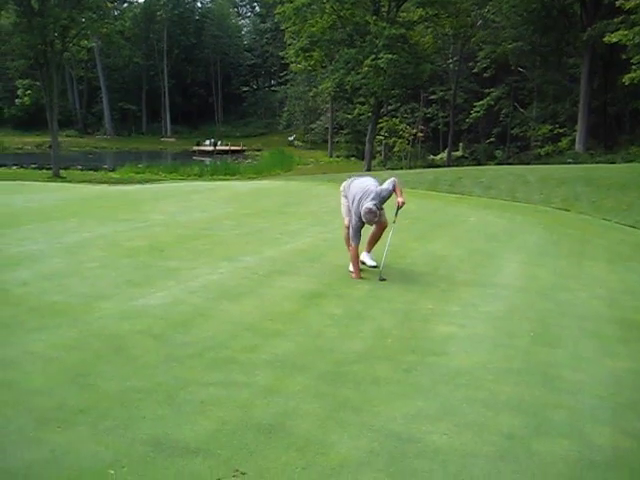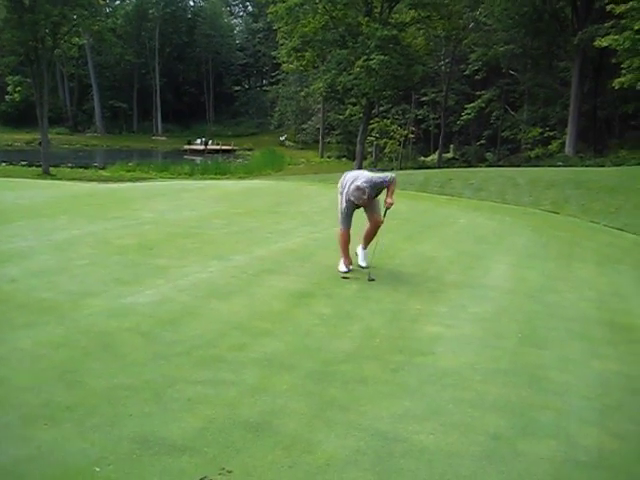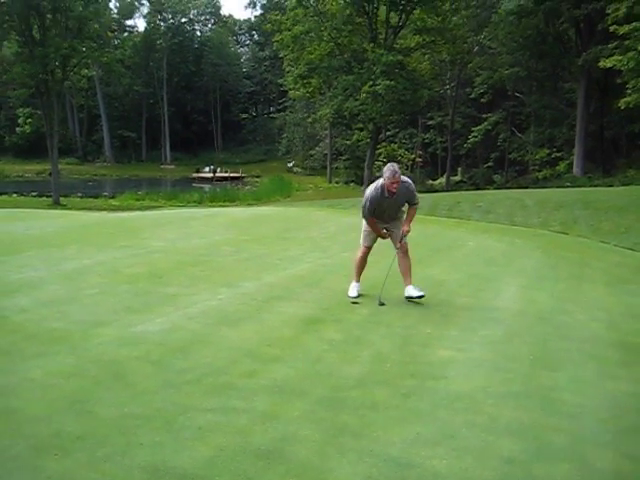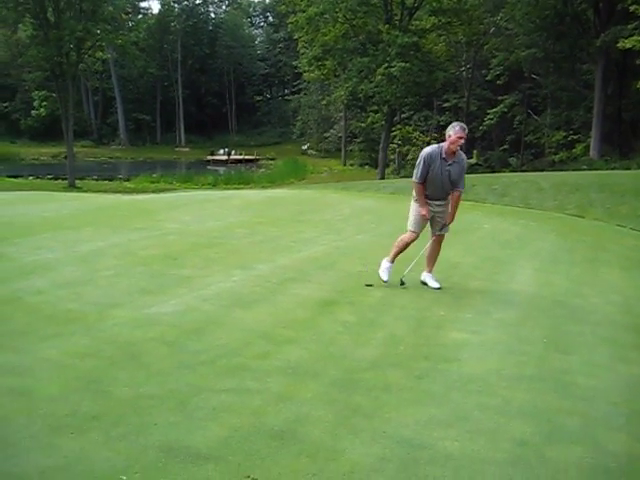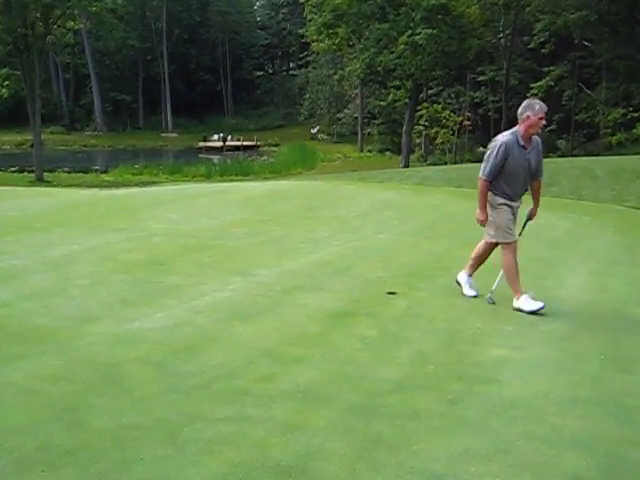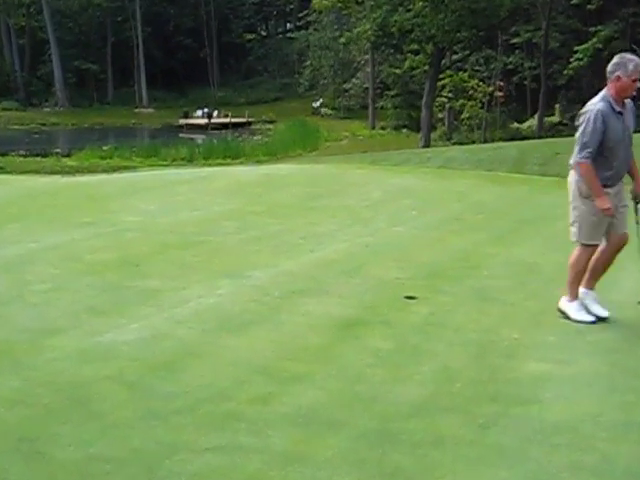
dt=0.4s
person 1, frame 1
left shoulder: (381, 195)
right shoulder: (357, 217)
left elbow: (393, 181)
right elbow: (353, 246)
left wrist: (399, 196)
right wrist: (356, 272)
left knee: (383, 224)
right knee: (348, 224)
left ankle: (366, 254)
right ankle: (353, 261)
person 1, frame 2
left shoulder: (374, 182)
right shoulder: (347, 202)
left elbow: (392, 177)
right elbow: (344, 230)
left wrist: (389, 197)
right wrist: (346, 258)
left hip: (368, 188)
left knee: (377, 221)
right knee: (343, 224)
left ankle: (362, 249)
right ankle: (343, 258)
person 1, frame 3
left shoulder: (407, 185)
right shoulder: (372, 192)
left elbow: (414, 204)
right elbow: (367, 215)
left wrist: (407, 224)
right wrist: (379, 233)
left hip: (395, 218)
right hip: (374, 220)
left knee: (403, 249)
right knee: (364, 250)
left ankle: (409, 288)
right ankle: (355, 283)
person 1, frame 4
left shoulder: (462, 160)
right shoulder: (428, 153)
left elbow: (458, 189)
right elbow: (417, 181)
left wrist: (452, 213)
right wrist: (423, 206)
left hip: (443, 203)
right hip: (422, 200)
left knee: (439, 237)
right knee: (412, 235)
left ankle: (427, 274)
right ankle: (388, 261)
person 1, frame 5
left shoulder: (537, 144)
right shoulder: (504, 143)
left elbow: (535, 177)
right elbow: (484, 177)
left wrist: (535, 205)
right wrist: (481, 209)
left hip: (514, 201)
right hip: (496, 200)
left knee: (491, 241)
right knee: (509, 245)
left ankle: (465, 275)
right ankle: (519, 297)
person 1, frame 6
right shoulder: (597, 111)
right elbow: (583, 159)
right wrist: (599, 197)
left hip: (615, 186)
right hip: (590, 187)
right knee: (588, 244)
